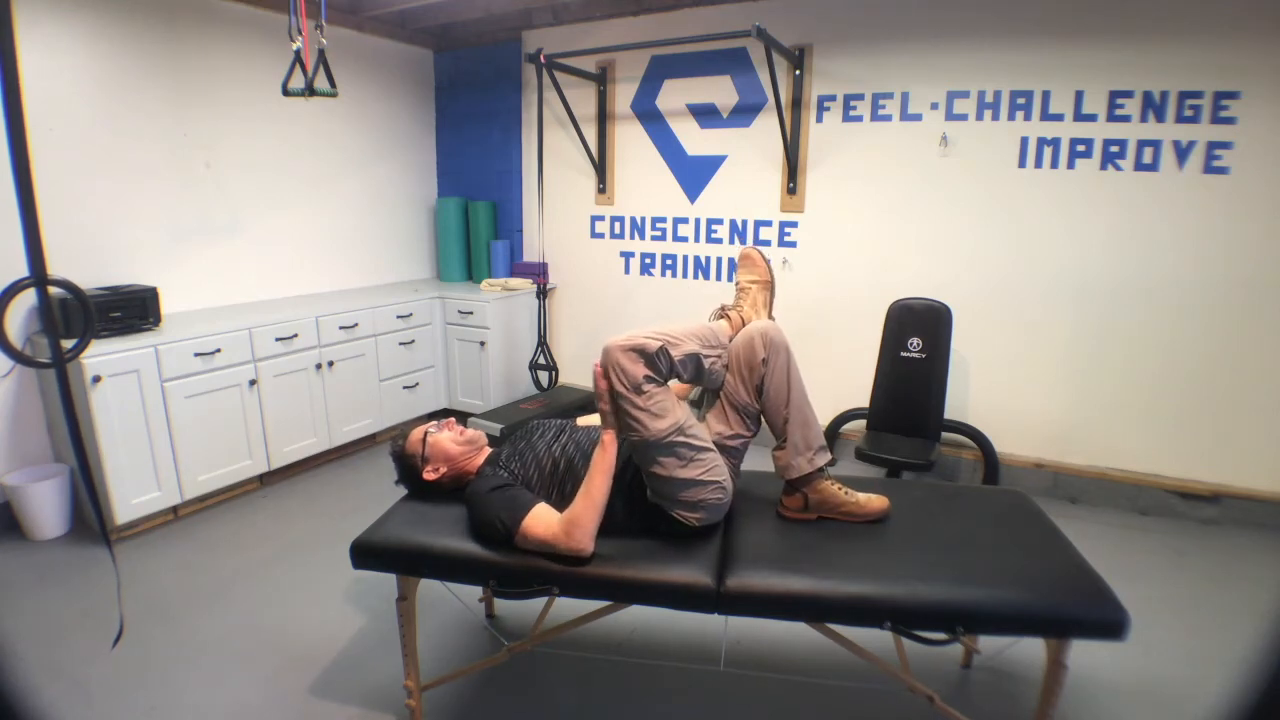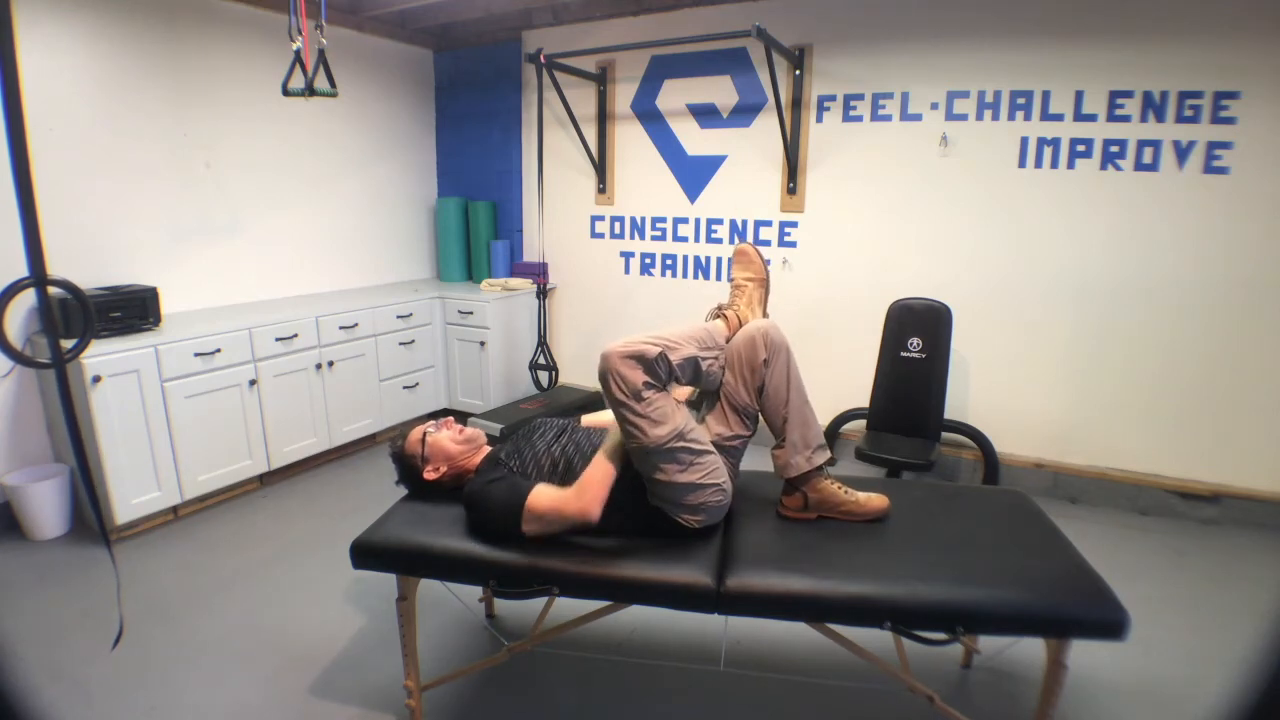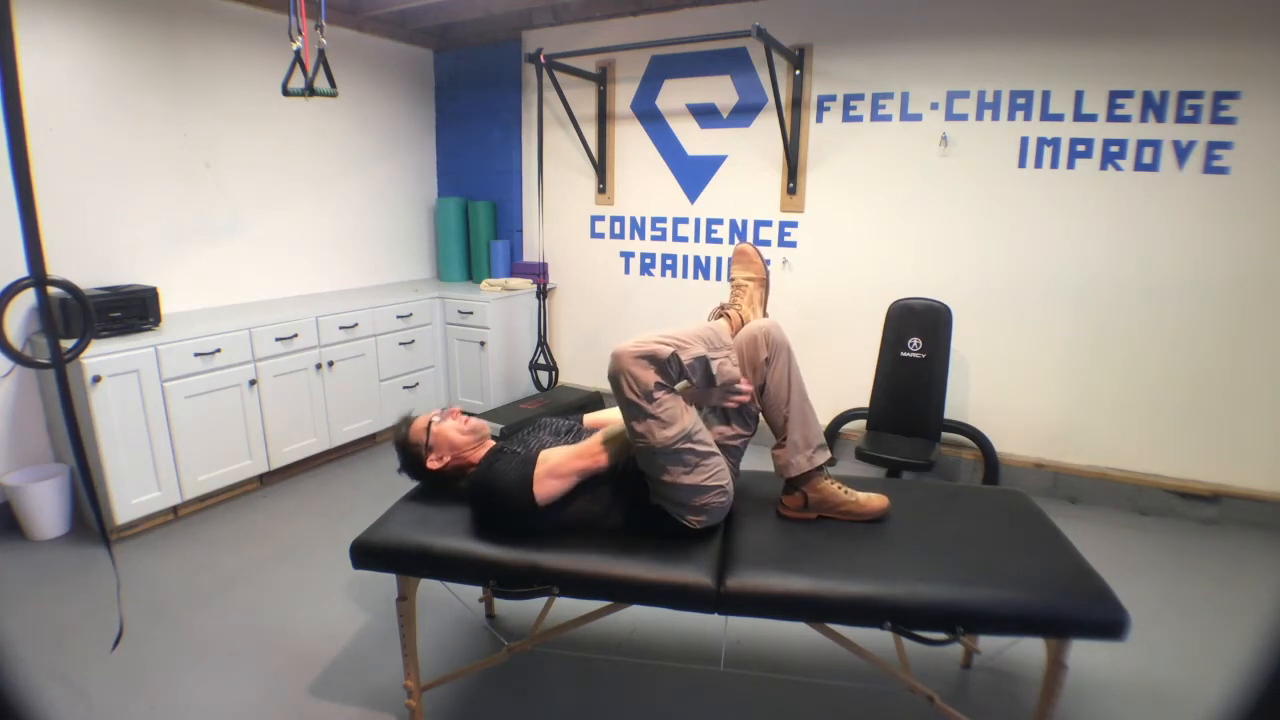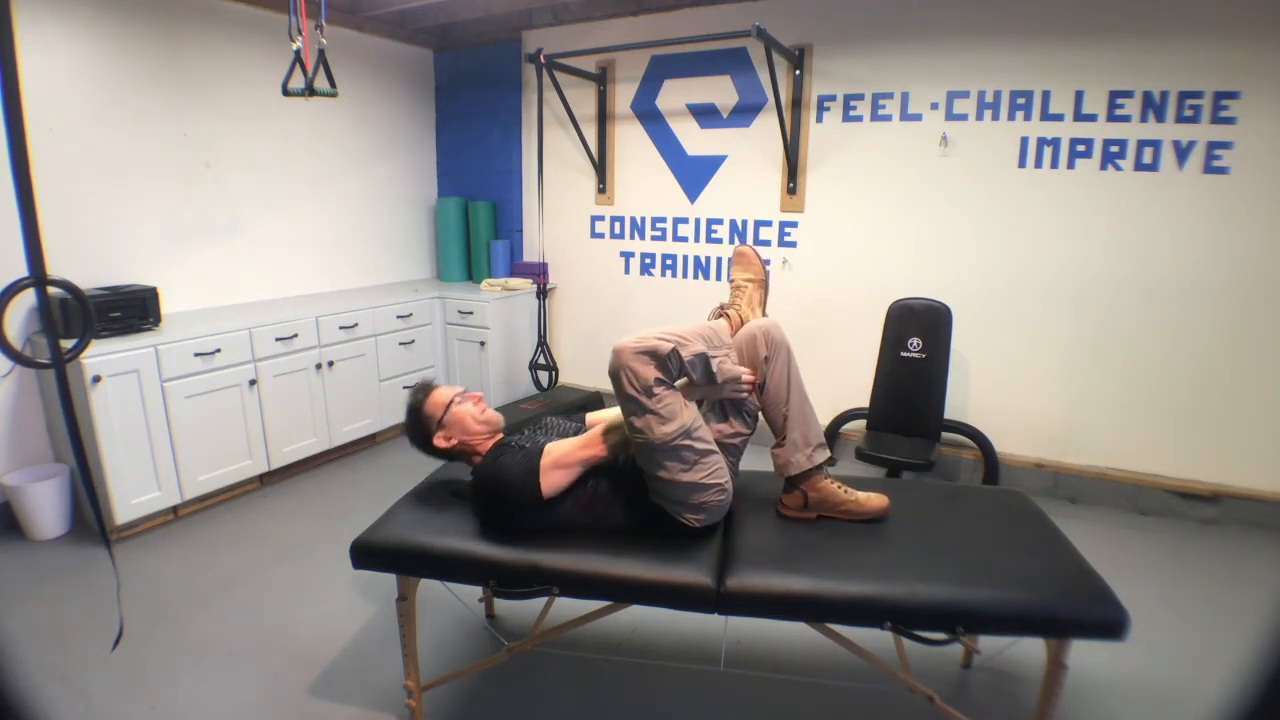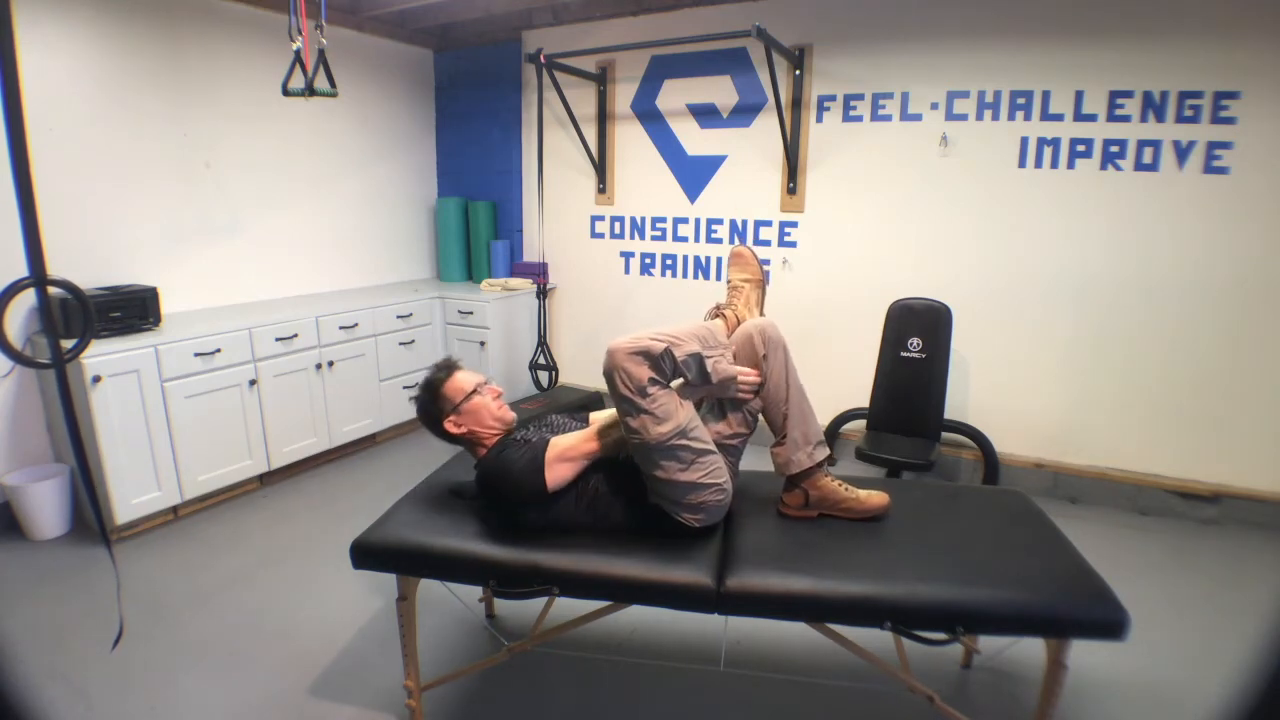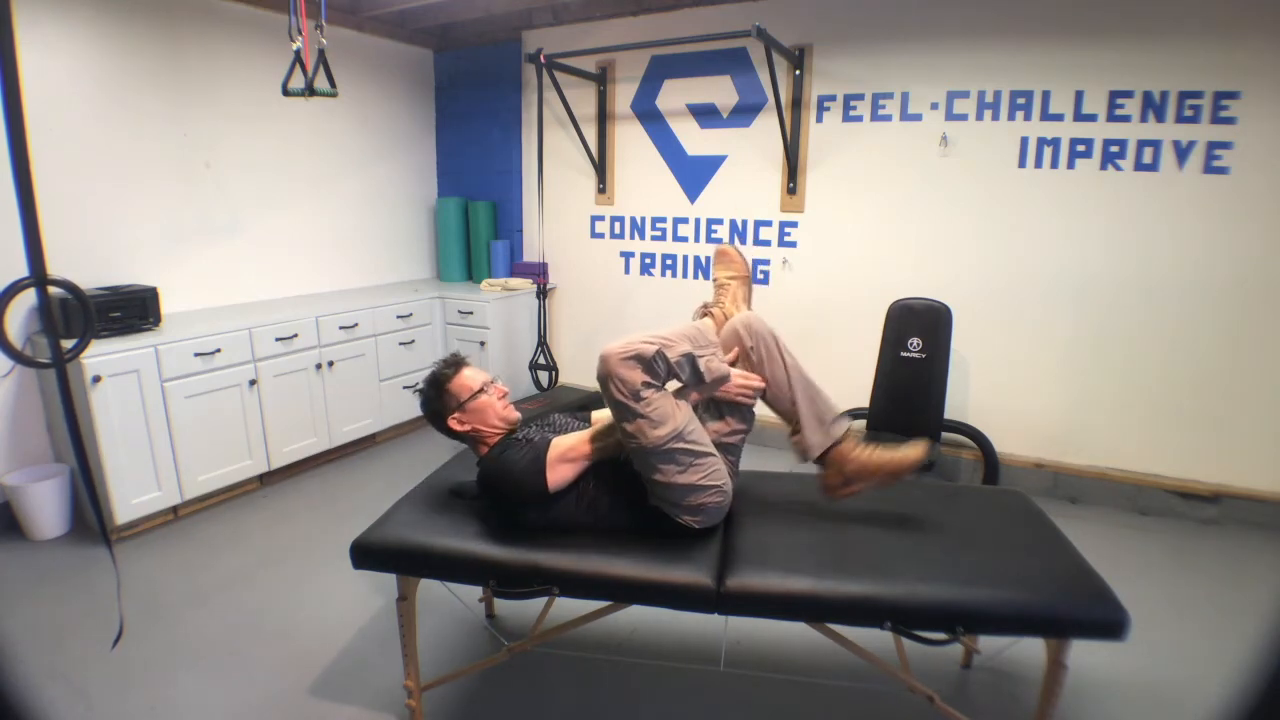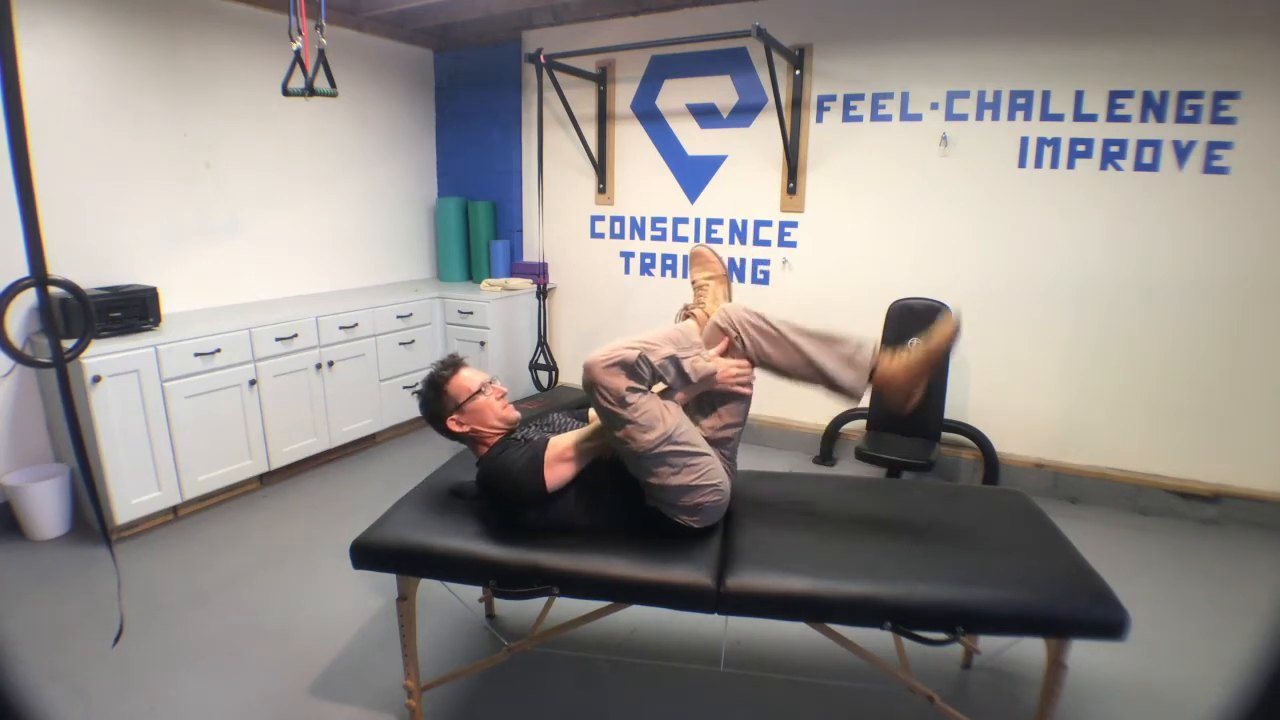
dt=0.2s
person 1, frame 1
left shoulder: (527, 436)
right shoulder: (488, 497)
right elbow: (576, 540)
left wrist: (691, 381)
right wrist: (611, 431)
left hip: (702, 459)
right hip: (692, 497)
left knee: (764, 339)
right knee: (622, 353)
left ankle: (807, 485)
right ankle: (735, 320)
person 1, frame 2
left shoulder: (528, 436)
right shoulder: (488, 496)
left elbow: (604, 421)
right elbow: (585, 508)
left wrist: (693, 387)
right wrist: (625, 425)
left hip: (701, 461)
right hip: (691, 500)
left knee: (764, 337)
right knee: (621, 359)
left ankle: (806, 484)
right ankle: (731, 322)
person 1, frame 3
left shoulder: (527, 437)
right shoulder: (495, 483)
left elbow: (615, 419)
right elbow: (595, 455)
left wrist: (696, 388)
right wrist: (691, 393)
left hip: (696, 460)
right hip: (693, 499)
left knee: (766, 337)
right knee: (631, 358)
left ankle: (806, 484)
right ankle: (733, 320)
person 1, frame 4
left shoulder: (530, 436)
right shoulder: (499, 477)
left elbow: (624, 416)
right elbow: (597, 446)
left wrist: (690, 388)
right wrist: (696, 389)
left hip: (691, 462)
right hip: (691, 498)
left knee: (764, 337)
right knee: (631, 354)
left ankle: (806, 484)
right ankle: (731, 321)
person 1, frame 5
left shoulder: (535, 431)
right shoulder: (503, 471)
left elbow: (632, 413)
right elbow: (600, 441)
left wrist: (703, 382)
right wrist: (702, 384)
left hip: (695, 463)
right hip: (692, 499)
left knee: (762, 335)
right knee: (625, 354)
left ankle: (807, 484)
right ankle: (729, 321)
person 1, frame 6
left shoulder: (536, 429)
right shoulder: (503, 473)
left elbow: (627, 417)
right elbow: (600, 443)
left wrist: (695, 379)
right wrist: (699, 385)
left hip: (695, 465)
right hip: (692, 500)
left knee: (749, 332)
right knee: (619, 359)
left ankle: (840, 459)
right ankle: (718, 322)
person 1, frame 7
left shoulder: (539, 430)
right shoulder: (503, 473)
left elbow: (615, 419)
right elbow: (598, 440)
left wrist: (694, 365)
right wrist: (695, 377)
left hip: (698, 461)
right hip: (692, 498)
left knee: (736, 323)
right knee: (604, 366)
left ankle: (881, 373)
right ankle: (702, 322)
